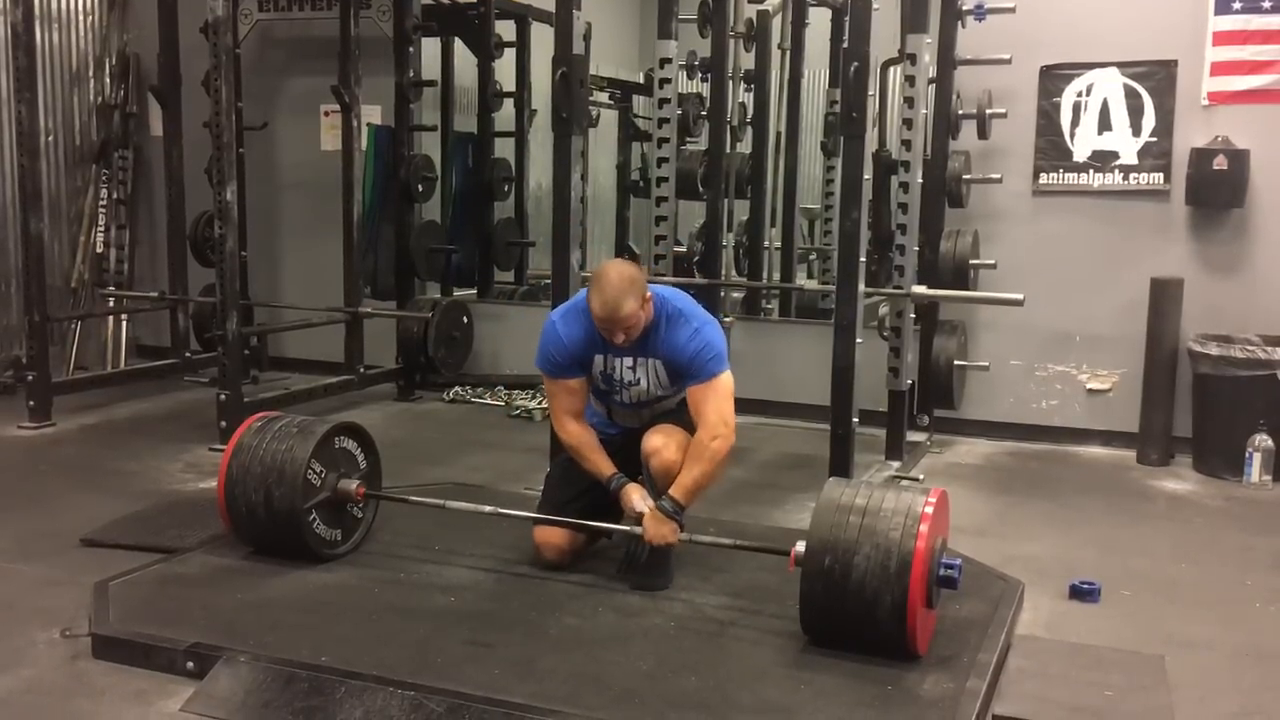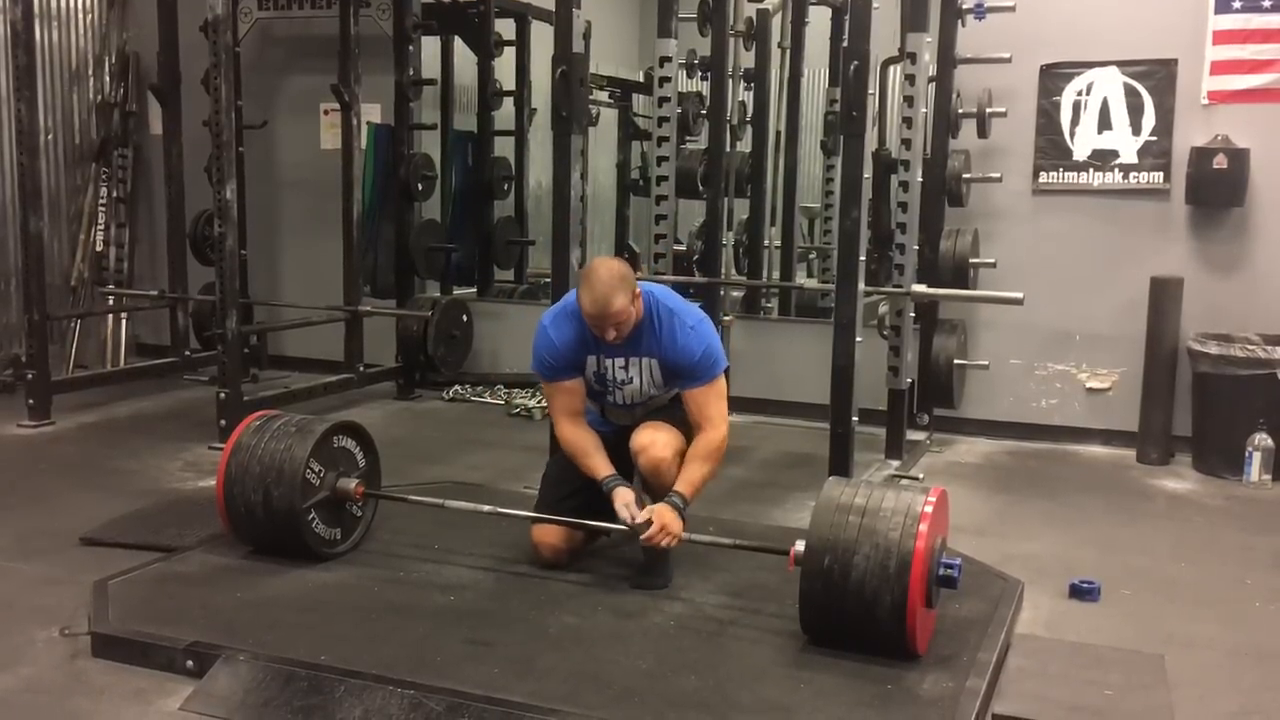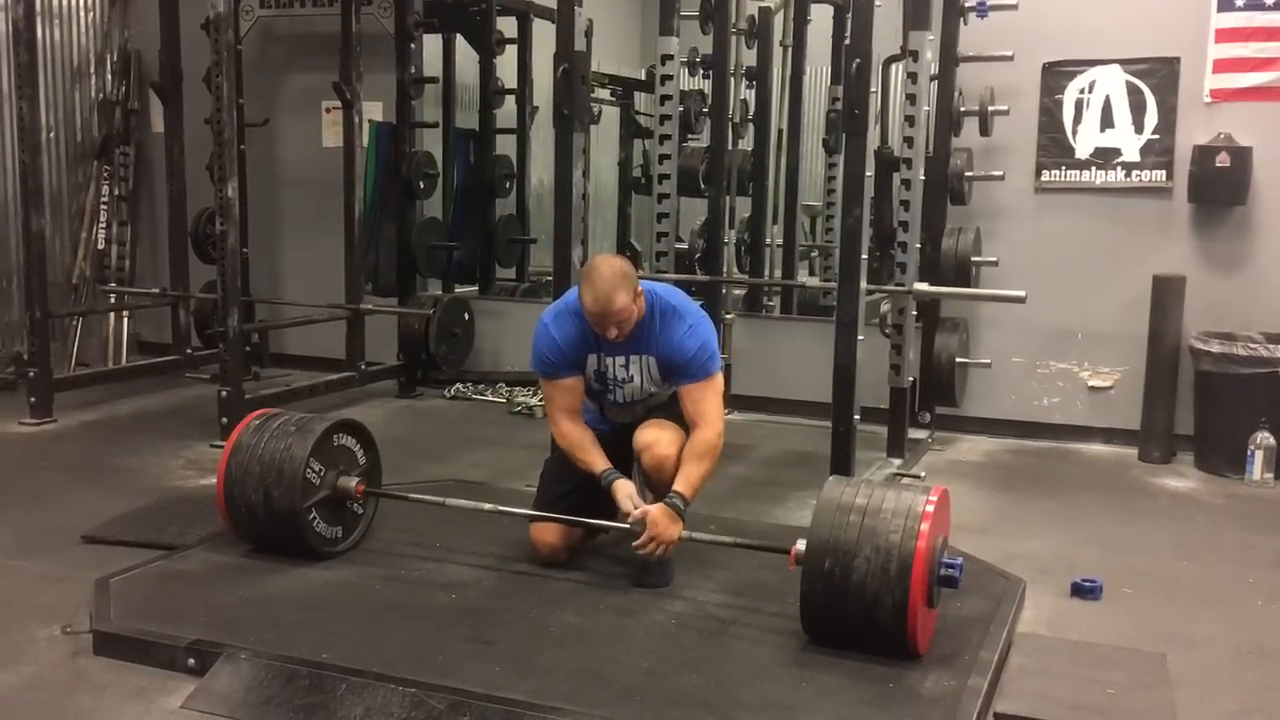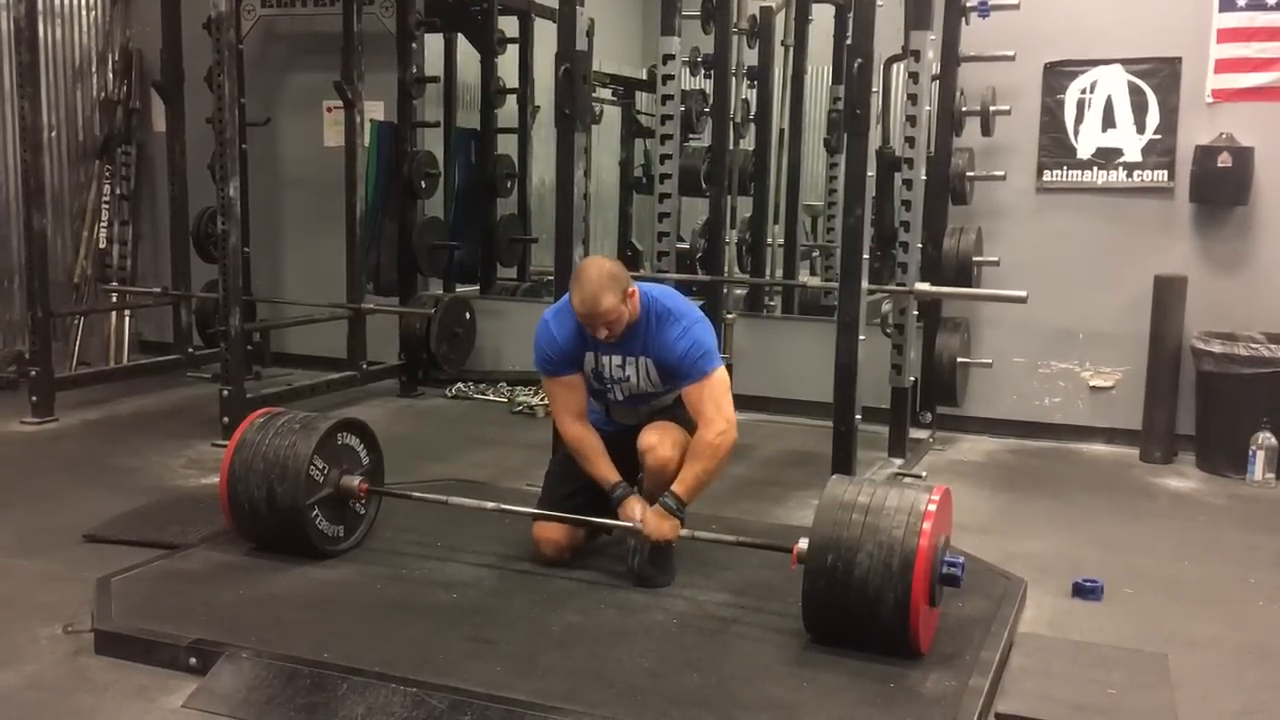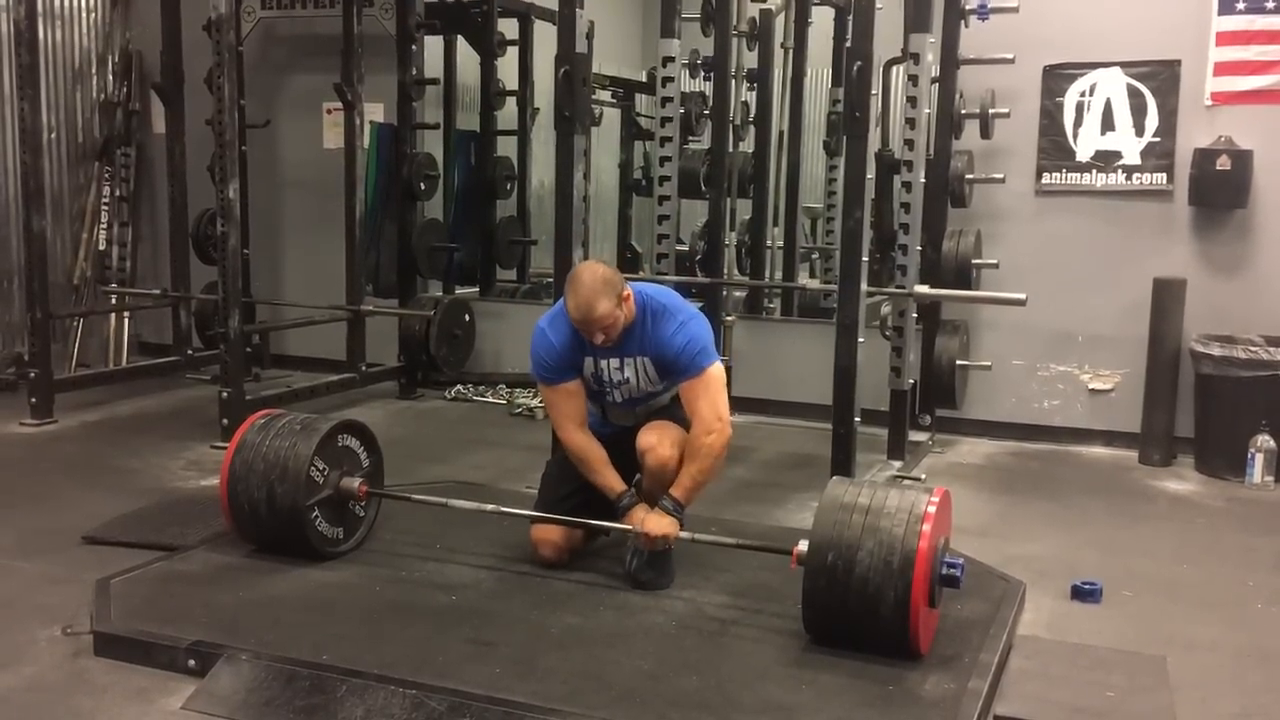
dt=0.4s
person 1, frame 1
left shoulder: (694, 331)
right shoulder: (563, 328)
left elbow: (718, 433)
right elbow: (569, 421)
left wrist: (670, 509)
right wrist: (619, 484)
left hip: (670, 418)
right hip: (605, 428)
left knee: (663, 453)
right knee: (552, 548)
left ankle: (658, 540)
right ankle: (611, 513)
person 1, frame 2
left shoulder: (688, 329)
right shoulder: (555, 330)
left elbow: (713, 430)
right elbow: (571, 423)
left wrist: (676, 503)
right wrist: (614, 486)
left hip: (666, 413)
right hip: (600, 425)
left knee: (653, 450)
right knee: (549, 547)
left ankle: (657, 539)
right ankle: (611, 517)
person 1, frame 3
left shoulder: (686, 326)
right shoulder: (556, 328)
left elbow: (709, 429)
right elbow: (566, 422)
left wrist: (675, 505)
right wrist: (612, 481)
left hip: (663, 413)
right hip: (599, 426)
left knee: (657, 450)
right knee: (548, 544)
left ankle: (657, 534)
right ankle: (607, 507)
person 1, frame 4
left shoulder: (682, 327)
right shoulder: (555, 329)
left elbow: (720, 429)
right elbow: (573, 423)
left wrist: (670, 507)
right wrist: (622, 494)
left hip: (669, 414)
right hip: (605, 425)
left knee: (658, 449)
right knee: (551, 544)
left ankle: (658, 539)
person 1, frame 5
left shoulder: (679, 325)
right shoulder: (551, 335)
left elbow: (715, 428)
right elbow: (573, 432)
left wrist: (670, 508)
right wrist: (627, 503)
left hip: (666, 414)
right hip: (602, 427)
left knee: (656, 448)
right knee: (548, 546)
left ankle: (657, 540)
right ankle: (607, 512)
